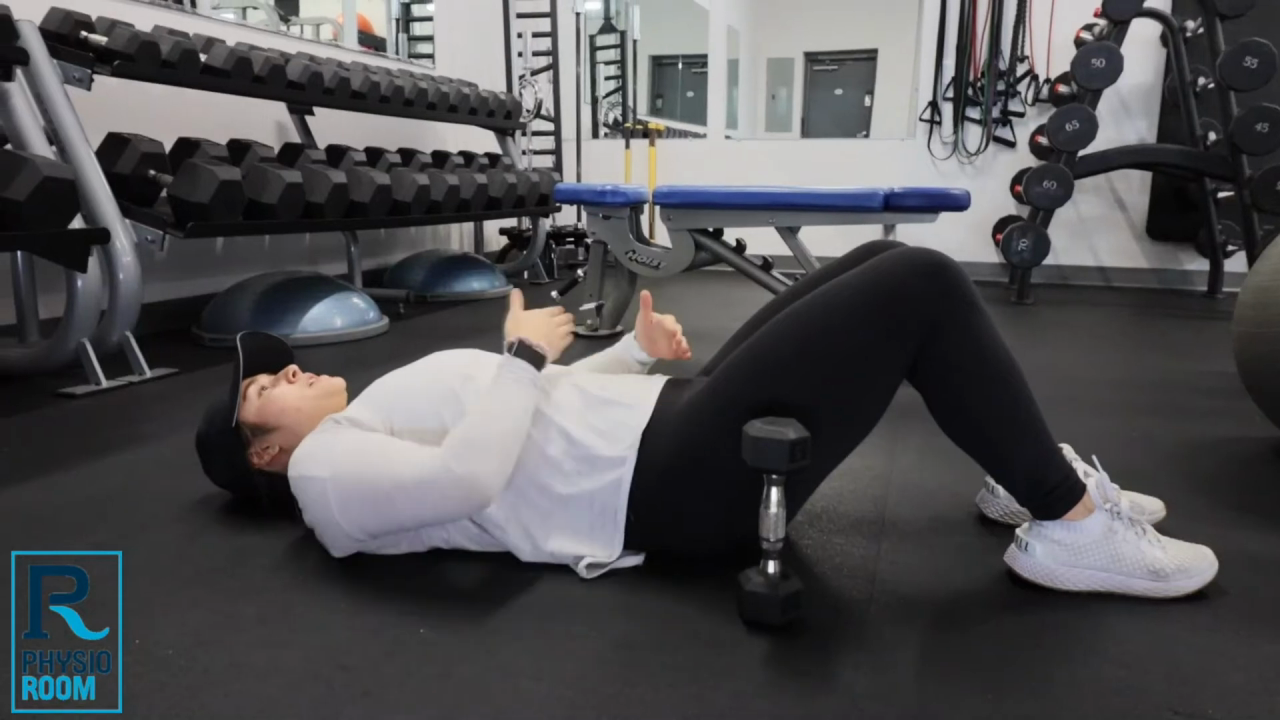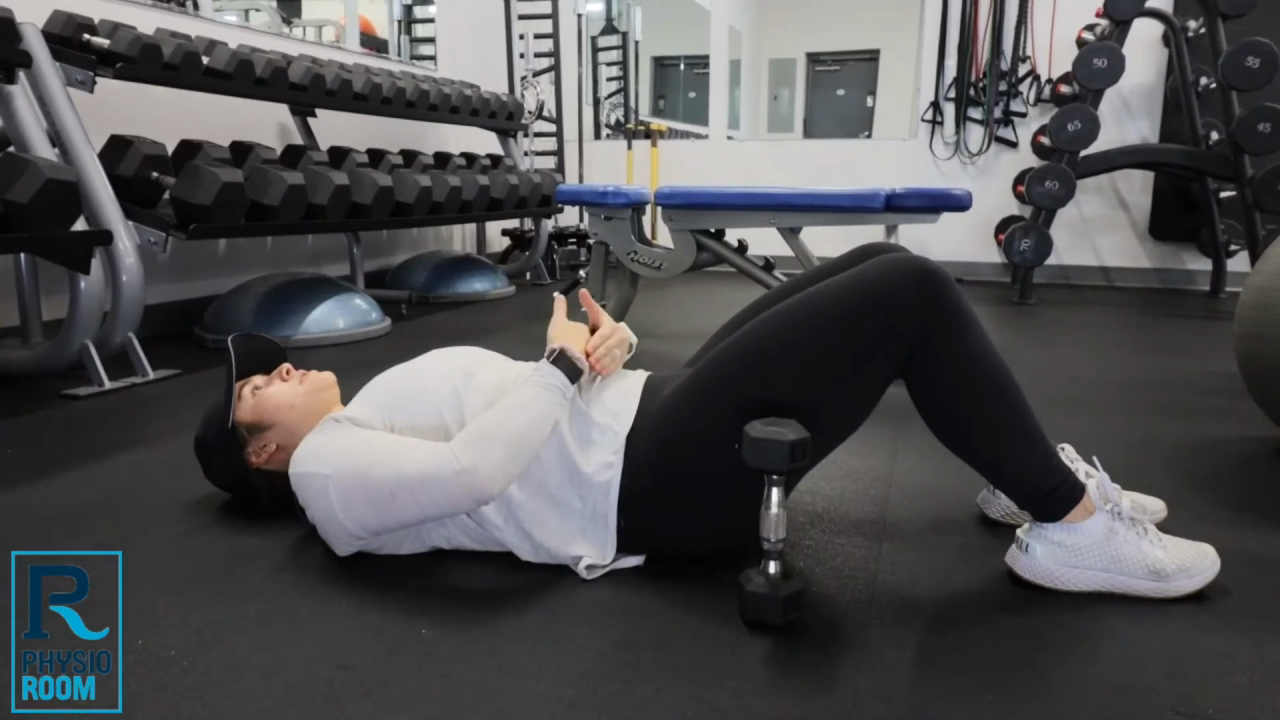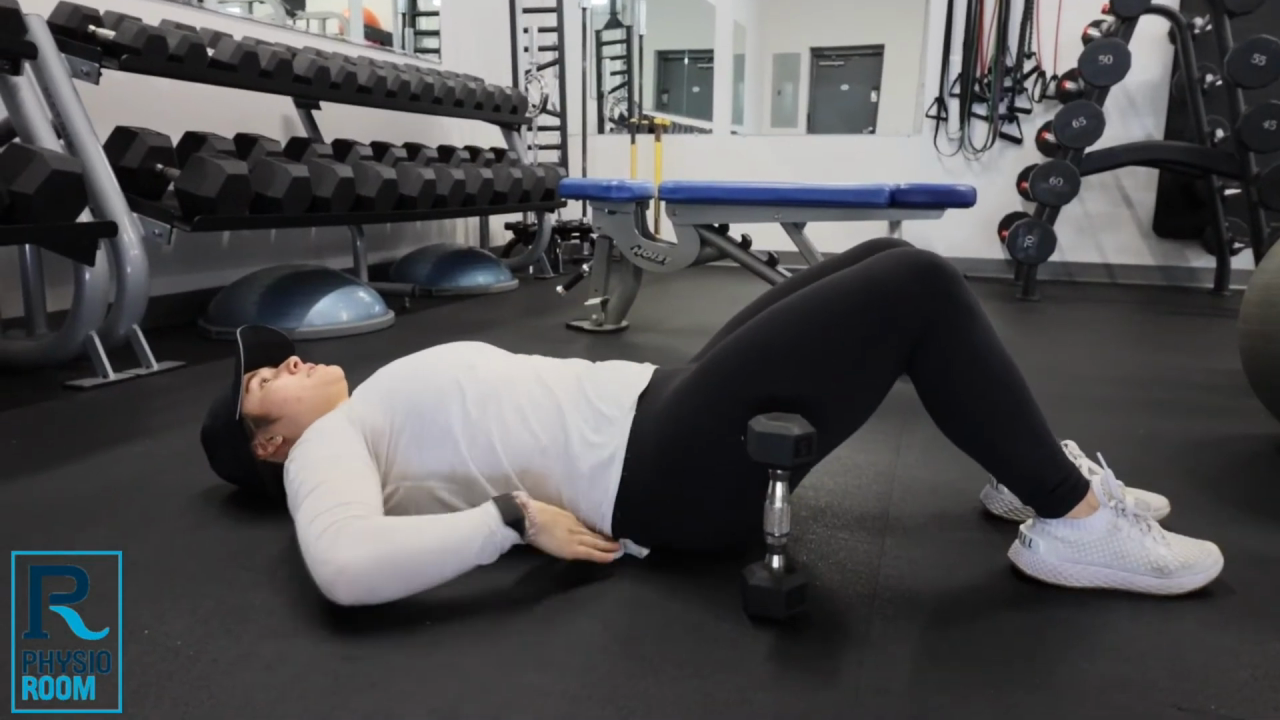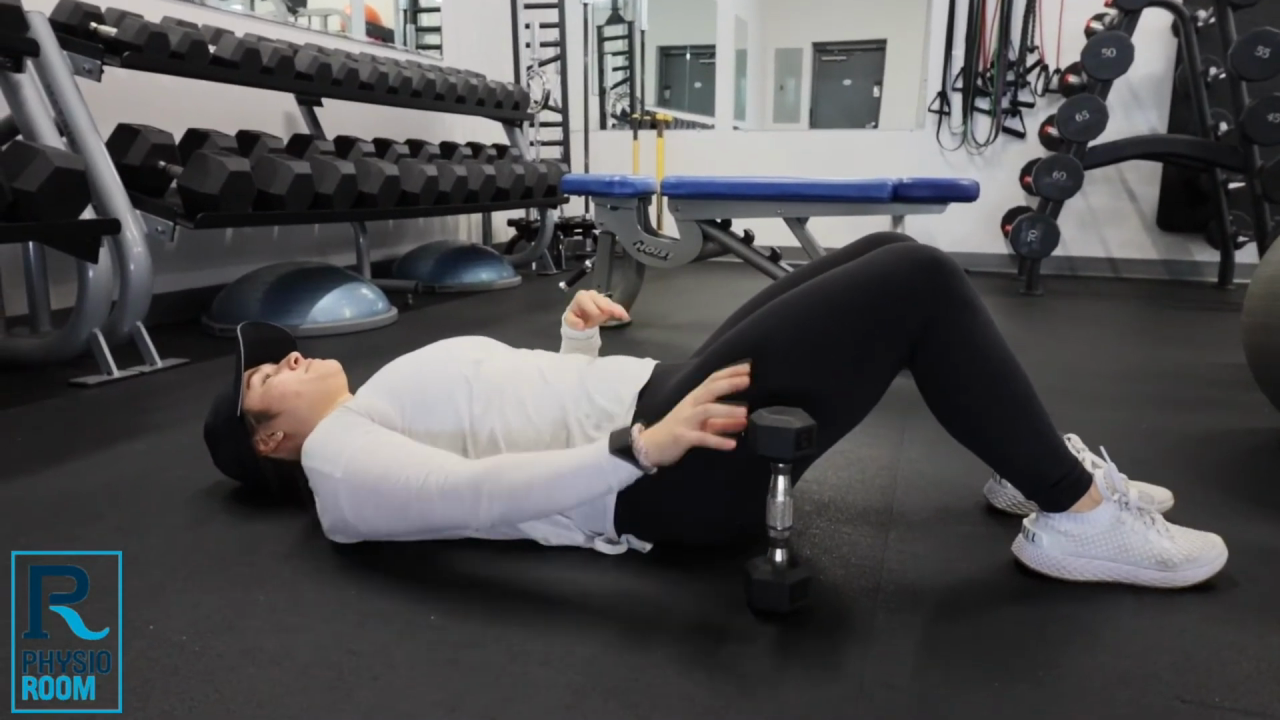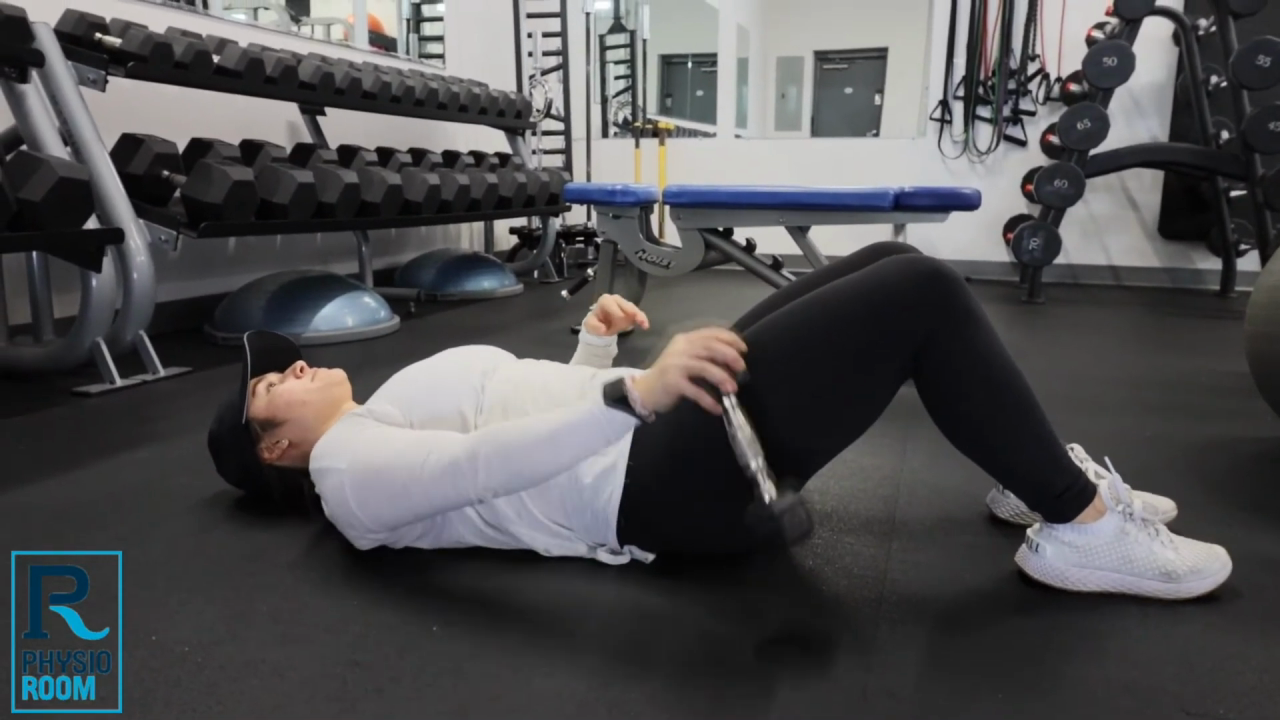
dt=1s
person 1, frame 1
left shoulder: (370, 418)
right shoulder: (327, 471)
right elbow: (472, 478)
left wrist: (642, 346)
right wrist: (524, 351)
left hip: (663, 421)
right hip: (677, 485)
left knee: (893, 266)
right knee: (922, 285)
left ankle: (1030, 477)
right ankle: (1069, 525)
person 1, frame 2
left shoulder: (370, 420)
right shoulder: (327, 469)
right elbow: (477, 470)
left wrist: (602, 344)
right wrist: (562, 364)
left hip: (653, 419)
right hip: (661, 486)
left knee: (886, 269)
right knee: (911, 296)
left ankle: (1031, 477)
right ankle: (1070, 526)
person 1, frame 3
left shoulder: (381, 413)
right shoulder: (327, 451)
right elbow: (348, 569)
right wrist: (515, 518)
left hip: (658, 410)
right hip: (672, 475)
left knee: (893, 265)
right knee: (919, 288)
left ankle: (1032, 472)
right ankle: (1073, 523)
person 1, frame 4
left shoulder: (384, 409)
right shoulder: (339, 460)
right elbow: (476, 487)
left wrist: (575, 333)
right wrist: (637, 446)
left hip: (655, 401)
right hip: (668, 487)
left knee: (893, 257)
right knee: (920, 284)
left ankle: (1037, 466)
right ankle: (1077, 517)
person 1, frame 5
left shoulder: (390, 419)
right shoulder: (349, 469)
right elbow: (490, 465)
left wrist: (597, 341)
right wrist: (627, 389)
left hip: (654, 434)
right hip: (671, 486)
left knee: (895, 266)
right knee: (922, 299)
left ankle: (1041, 476)
right ankle: (1082, 528)
